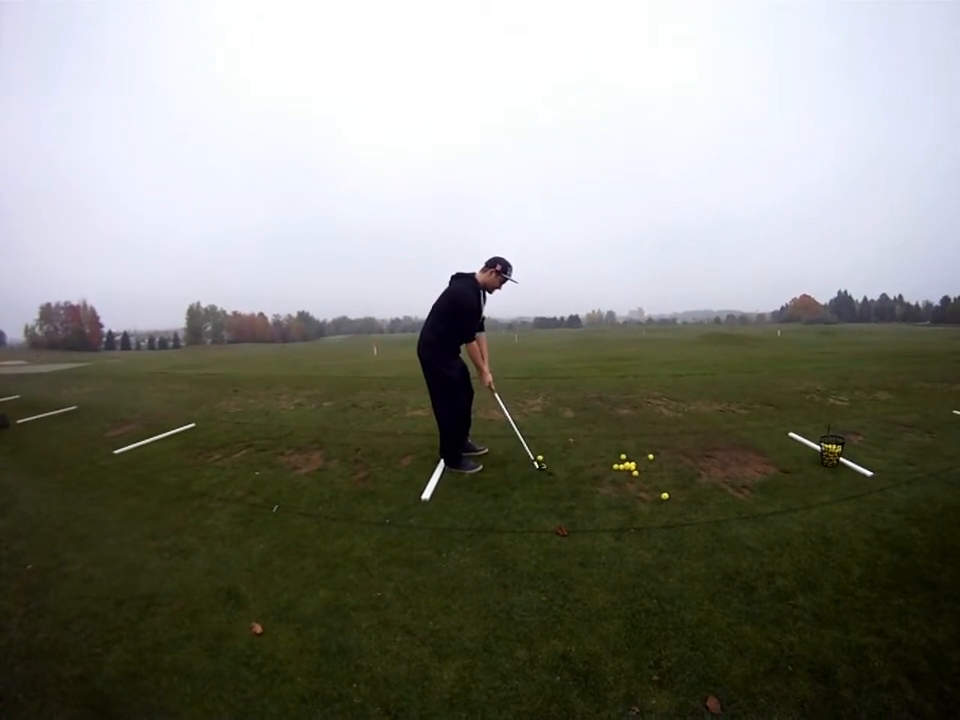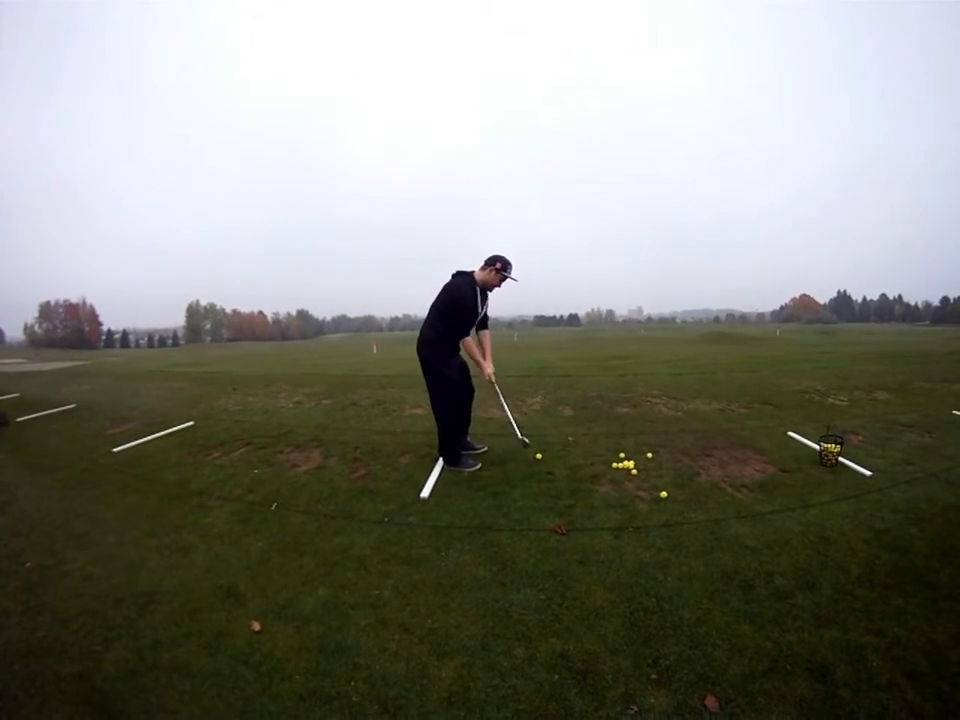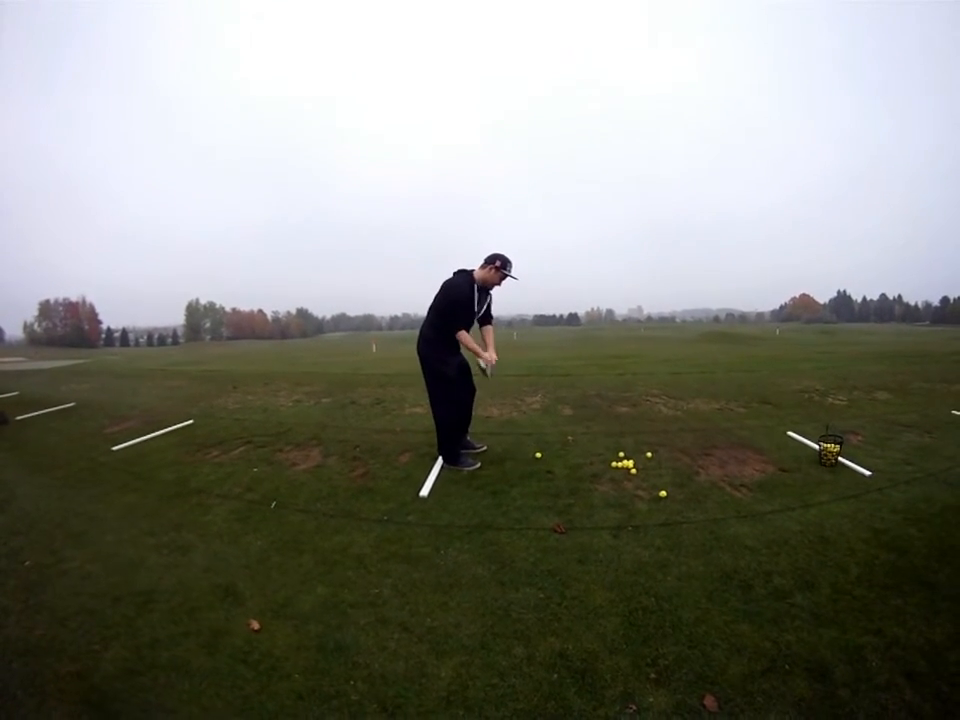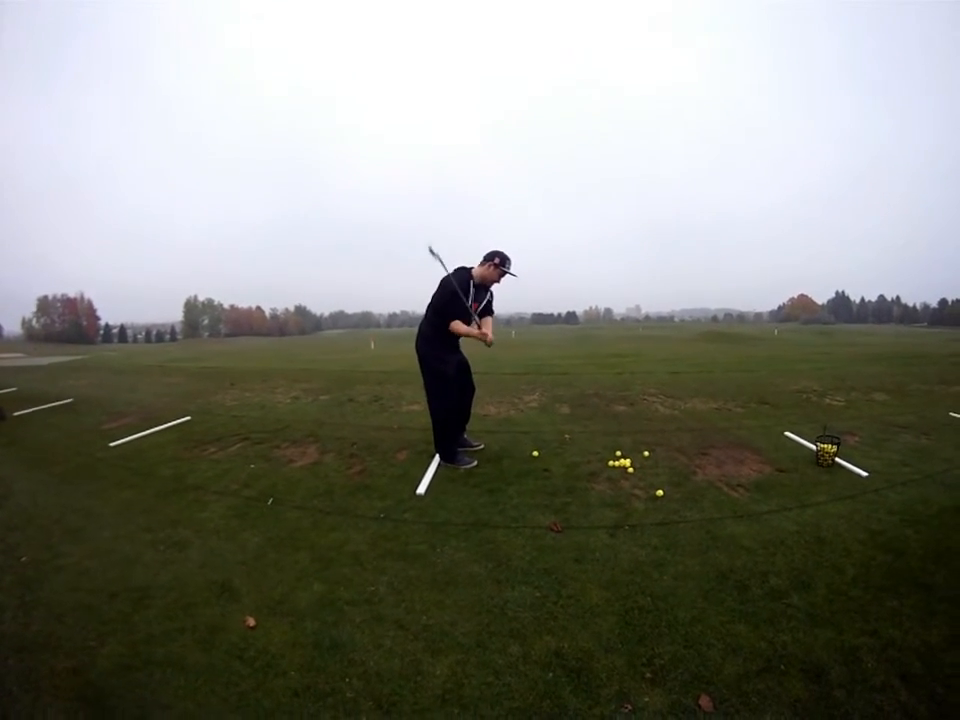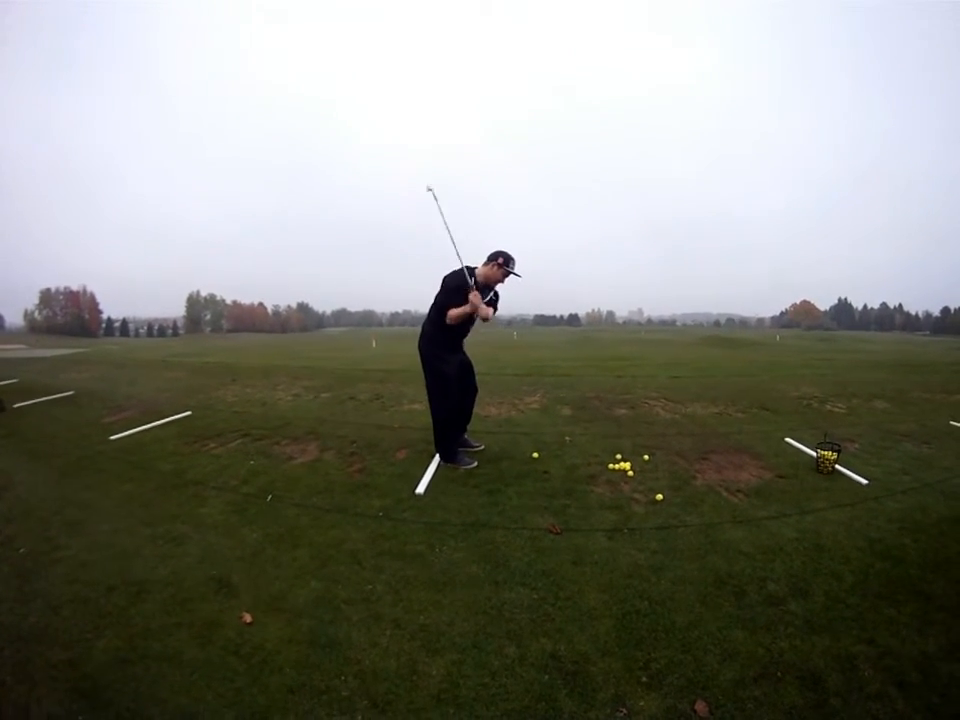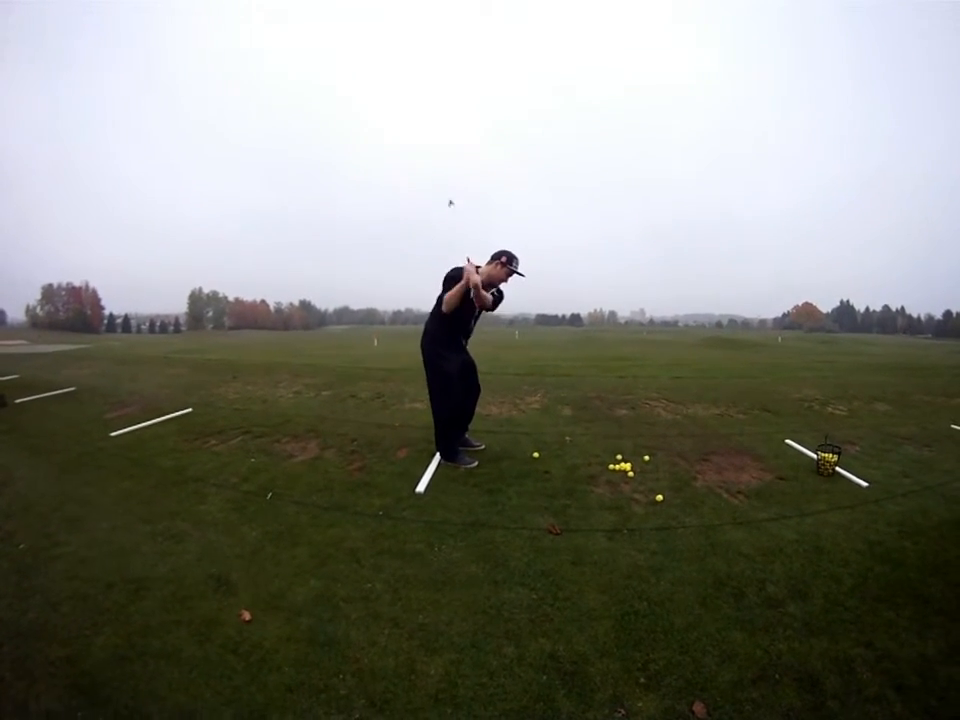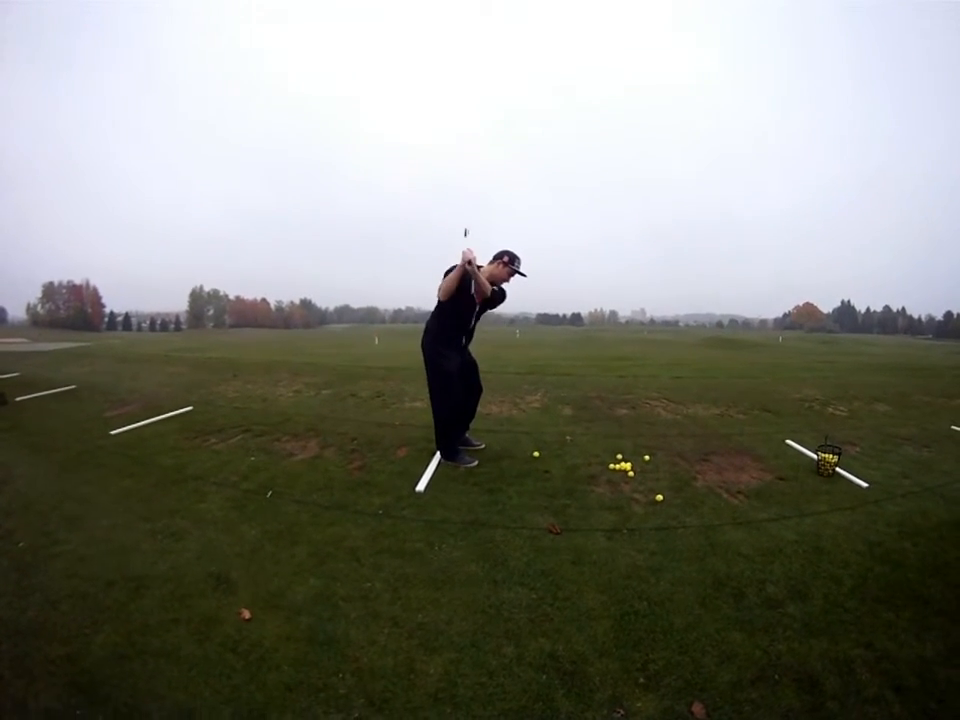
dt=0.1s
person 1, frame 1
left shoulder: (478, 293)
right shoulder: (464, 293)
left elbow: (479, 330)
right elbow: (469, 338)
left wrist: (486, 365)
right wrist: (483, 372)
left hip: (448, 350)
right hip: (434, 351)
left knee: (465, 395)
right knee: (450, 402)
left ankle: (461, 442)
right ankle: (452, 458)
person 1, frame 2
left shoulder: (480, 292)
right shoulder: (461, 290)
left elbow: (483, 327)
right elbow: (463, 334)
left wrist: (488, 361)
right wrist: (482, 366)
left hip: (448, 348)
right hip: (434, 349)
left knee: (465, 393)
right knee: (449, 400)
left ankle: (460, 440)
right ankle: (451, 456)
person 1, frame 3
left shoulder: (484, 294)
right shoulder: (457, 286)
left elbow: (487, 323)
right elbow: (458, 330)
left wrist: (490, 350)
right wrist: (481, 354)
left hip: (451, 348)
right hip: (433, 348)
left knee: (466, 391)
right knee: (447, 399)
left ankle: (459, 439)
right ankle: (450, 455)
person 1, frame 4
left shoulder: (485, 291)
right shoulder: (454, 283)
left elbow: (487, 316)
right elbow: (452, 323)
left wrist: (487, 332)
right wrist: (475, 333)
left hip: (450, 346)
right hip: (432, 346)
left knee: (465, 390)
right knee: (445, 397)
left ankle: (457, 436)
right ankle: (447, 453)
person 1, frame 5
left shoulder: (491, 293)
right shoulder: (456, 279)
left elbow: (488, 314)
right elbow: (449, 317)
left wrist: (481, 309)
right wrist: (470, 308)
left hip: (455, 346)
right hip: (435, 346)
left knee: (468, 390)
right knee: (446, 398)
left ankle: (457, 437)
right ankle: (448, 452)
person 1, frame 6
left shoulder: (495, 292)
right shoulder: (457, 275)
left elbow: (486, 303)
right elbow: (446, 308)
left wrist: (476, 284)
right wrist: (465, 282)
left hip: (458, 345)
right hip: (437, 345)
left knee: (471, 389)
right knee: (447, 396)
left ankle: (458, 436)
right ankle: (448, 451)
person 1, frame 7
left shoulder: (498, 293)
right shoulder: (458, 272)
left elbow: (485, 293)
right elbow: (442, 296)
left wrist: (474, 271)
right wrist: (462, 267)
left hip: (460, 346)
right hip: (438, 343)
left knee: (473, 389)
right knee: (447, 395)
left ankle: (459, 435)
right ankle: (448, 450)
